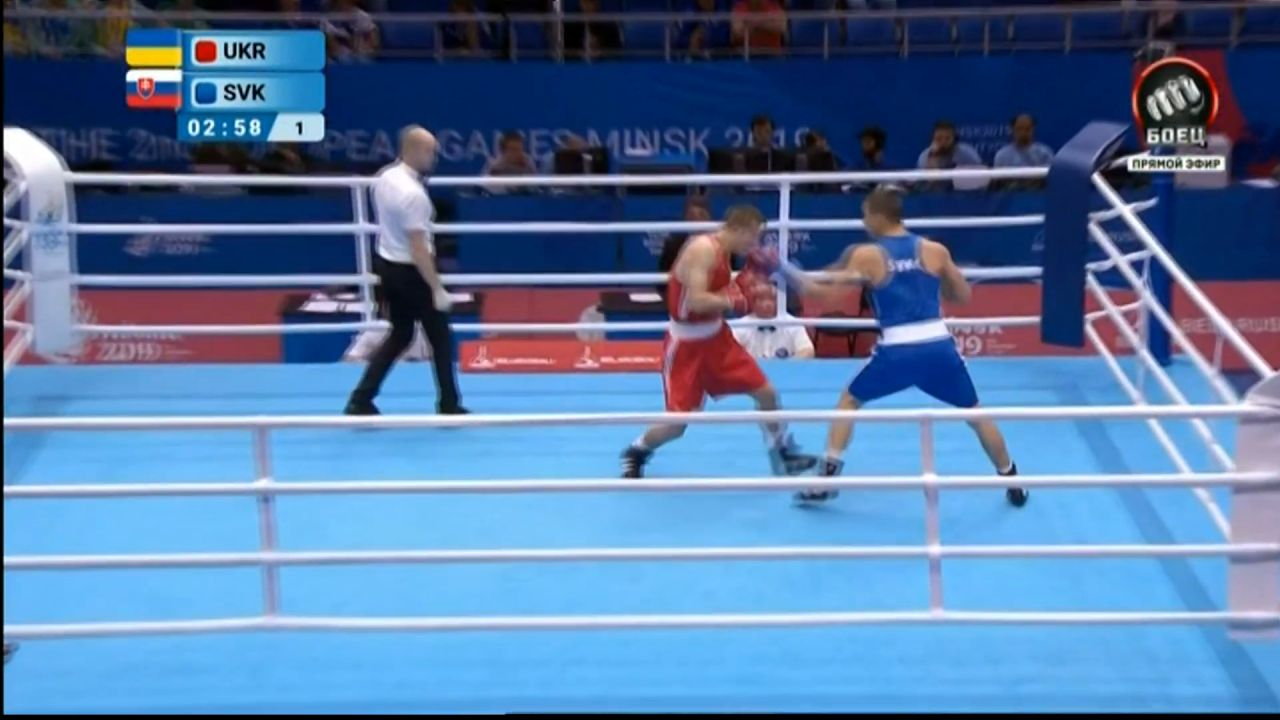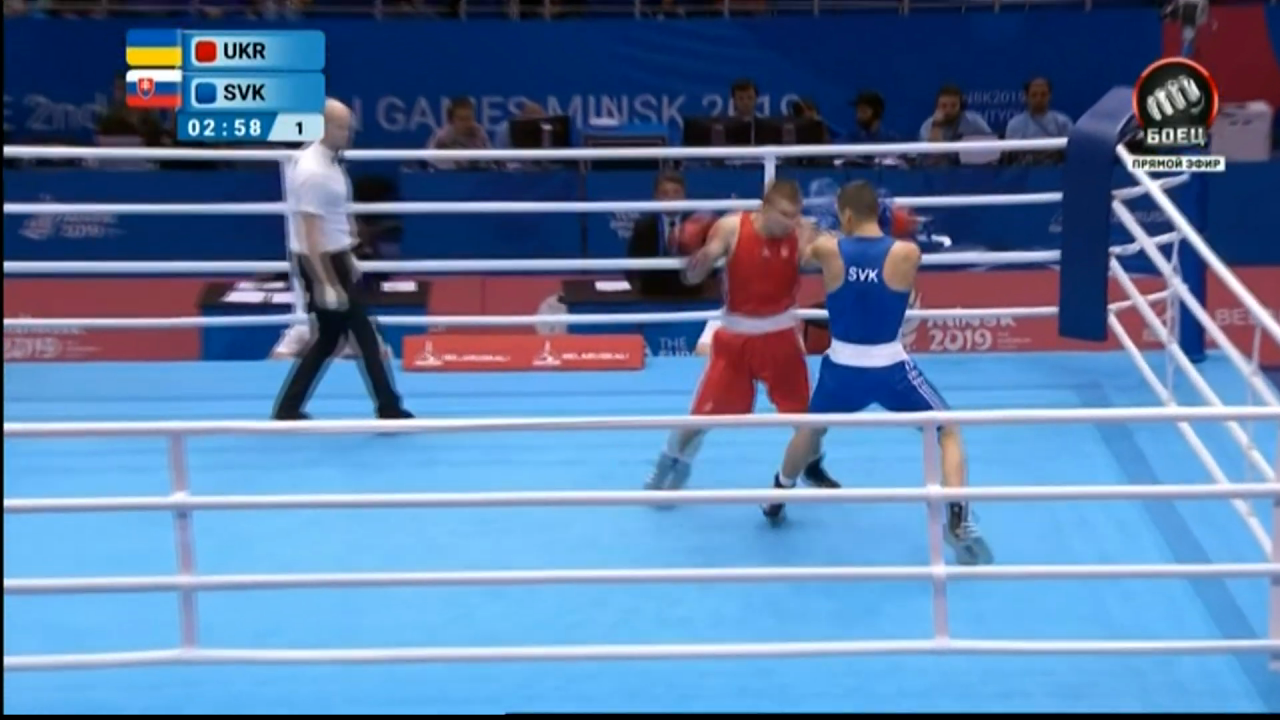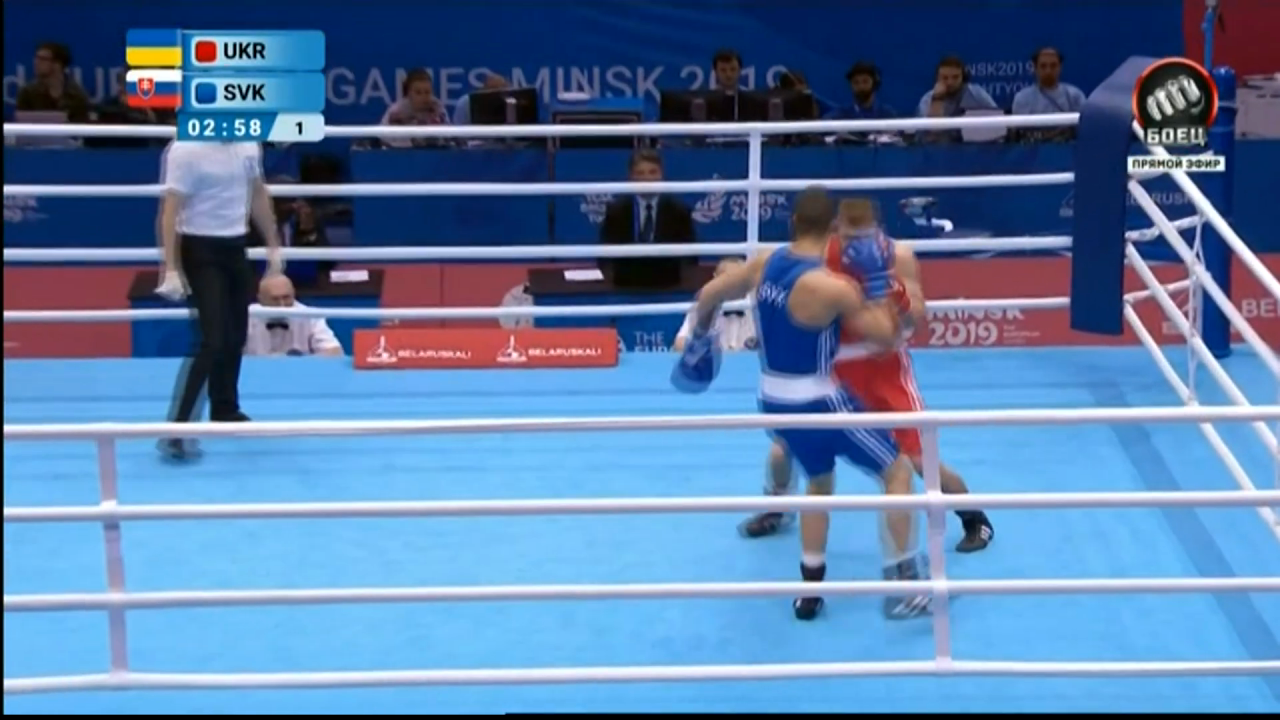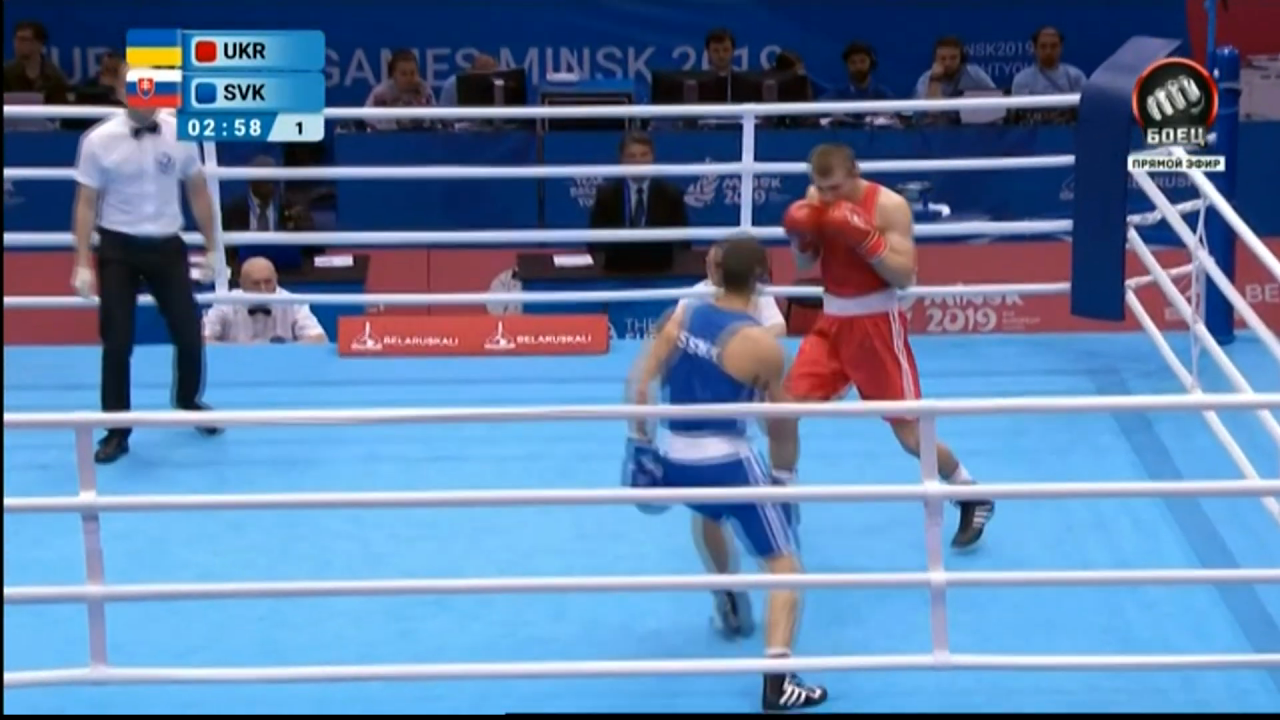
dt=0.3s
person 1, frame 1
left shoulder: (867, 255)
right shoulder: (935, 250)
left elbow: (823, 289)
right elbow: (963, 296)
left wrist: (785, 270)
left hip: (897, 351)
right hip: (938, 347)
left knee: (848, 402)
right knee: (974, 414)
left ankle: (826, 478)
person 1, frame 2
left shoulder: (828, 247)
right shoulder: (907, 252)
left elbow: (811, 252)
left hip: (841, 368)
right hip: (890, 369)
left knee: (810, 425)
right knee: (948, 435)
left ankle: (781, 492)
right ankle: (958, 521)
person 1, frame 3
left shoulder: (766, 263)
right shoulder: (832, 287)
left elbow: (707, 295)
right elbow: (884, 338)
left wrist: (701, 336)
right wrist: (875, 293)
left hip: (774, 402)
right hip: (817, 405)
left knee: (820, 484)
right knee: (898, 472)
left ankle: (810, 590)
right ankle: (901, 580)
person 1, frame 4
left shoulder: (681, 318)
right shoulder: (761, 345)
left elbow: (640, 386)
right elbow: (783, 428)
left wrist: (641, 446)
right wrist: (784, 472)
left hip: (676, 462)
right hip: (726, 466)
left knee: (708, 511)
right knee: (781, 563)
left ankle: (730, 604)
right ankle: (779, 683)
person 2, frame 1
left shoulder: (722, 251)
right shoulder: (703, 248)
right elbow: (695, 300)
left wrist: (739, 287)
right wrist: (733, 300)
left hip: (716, 335)
right hip: (686, 343)
left knee: (766, 393)
right knee: (678, 423)
left ankle: (783, 453)
right ankle: (636, 454)
person 2, frame 2
left shoulder: (799, 232)
right shoulder: (732, 226)
right elbow: (692, 277)
right wrist: (696, 257)
left hip: (781, 335)
right hip: (735, 336)
left knee: (803, 417)
right knee: (703, 419)
left ankle: (813, 469)
right ankle: (671, 462)
person 2, frame 3
left shoulder: (898, 255)
left elbow: (916, 320)
left wrist: (894, 293)
left hip: (883, 365)
right hip: (836, 364)
left knee: (921, 461)
right knee: (782, 452)
left ankle: (974, 519)
right ankle: (776, 507)
person 2, frame 4
left shoulder: (888, 205)
right shoulder: (819, 199)
left elbow: (904, 275)
right elbow: (801, 263)
left wrist: (863, 237)
right wrist: (798, 236)
left hip: (878, 323)
right hip: (834, 322)
left knee: (909, 433)
left ankle: (973, 503)
person 3, frame 1
left shoulder: (385, 177)
right shoulder: (413, 194)
right elbow: (418, 246)
right wrist: (438, 289)
left hip: (387, 264)
right hip: (409, 270)
left knee: (400, 335)
right knee: (440, 337)
person 3, frame 2
left shoulder: (330, 162)
right shoulder: (312, 172)
right elbow: (310, 231)
left wrist: (349, 258)
right wrist: (325, 283)
left hip: (333, 260)
right hip: (322, 264)
left knee: (330, 335)
right knee: (365, 335)
left ankle: (288, 407)
right ankle: (390, 411)
person 3, frame 3
left shoulder: (247, 142)
right shoulder: (188, 149)
left elbow: (258, 194)
right elbow: (170, 211)
left wrist: (273, 244)
right wrist: (171, 268)
left hip: (235, 247)
right hip: (201, 250)
left knee: (234, 338)
right knee: (213, 341)
left ankle: (225, 411)
right ankle: (180, 426)
person 3, frame 4
left shoulder: (181, 134)
right shoulder: (98, 141)
left elbow: (198, 192)
right elbow: (86, 204)
left wrist: (210, 248)
right wrist: (82, 264)
left hip: (166, 247)
right hip: (117, 249)
left knee: (188, 334)
right knee: (116, 343)
left ankle: (189, 402)
right ankle: (118, 430)
